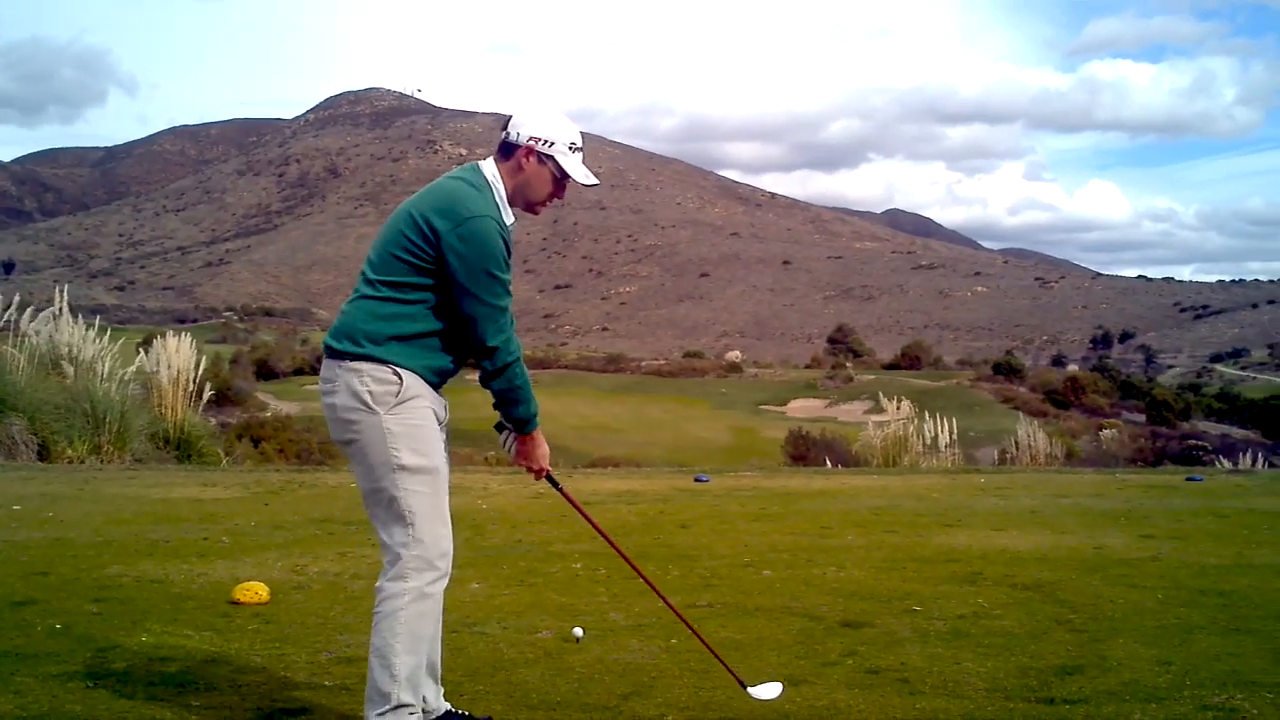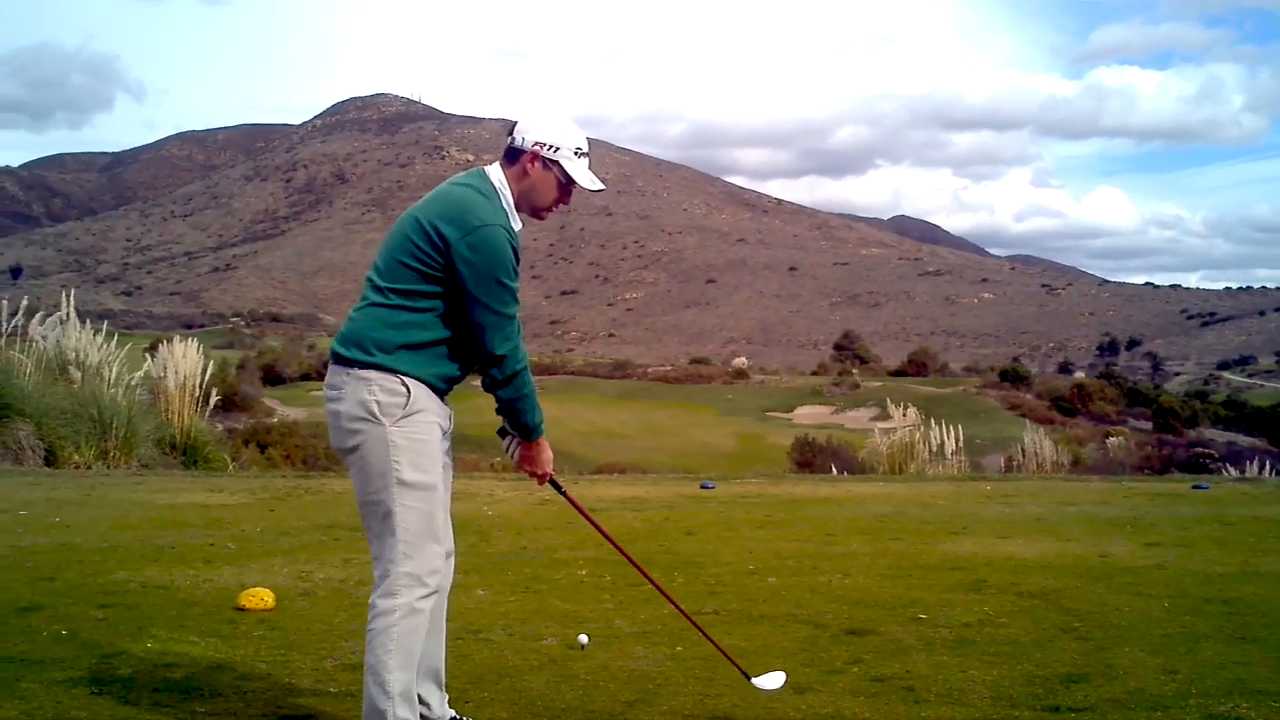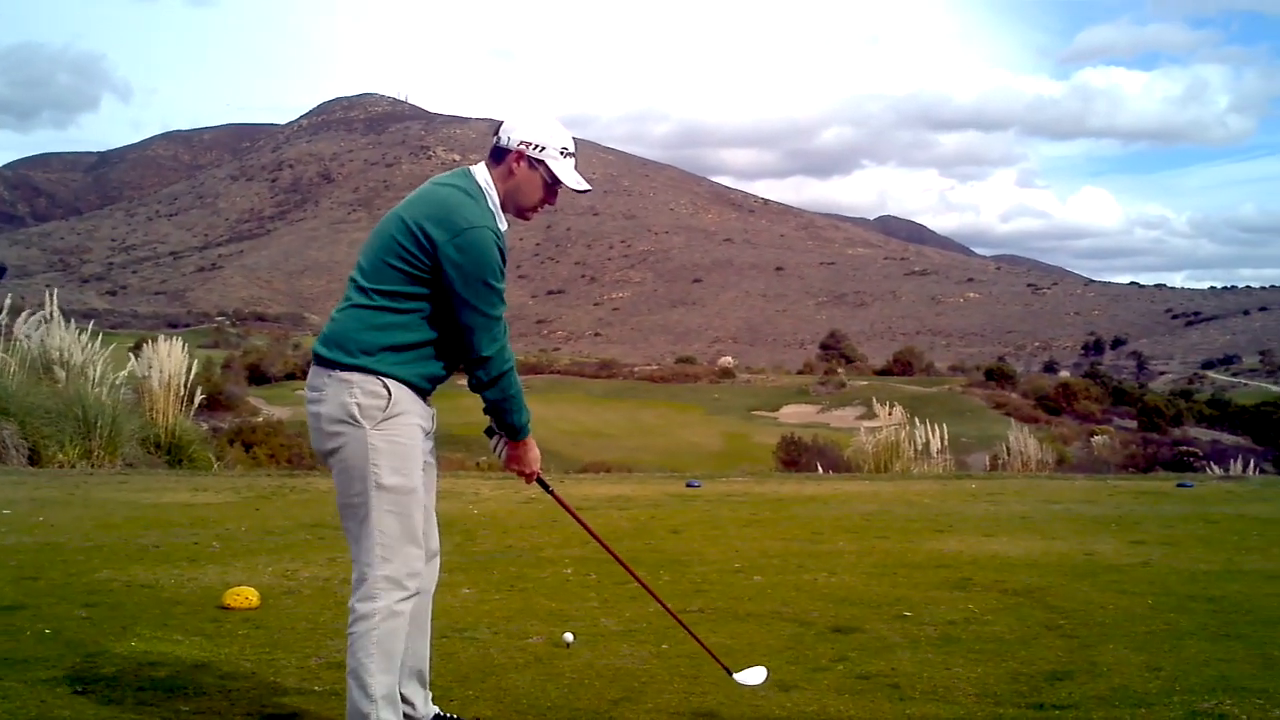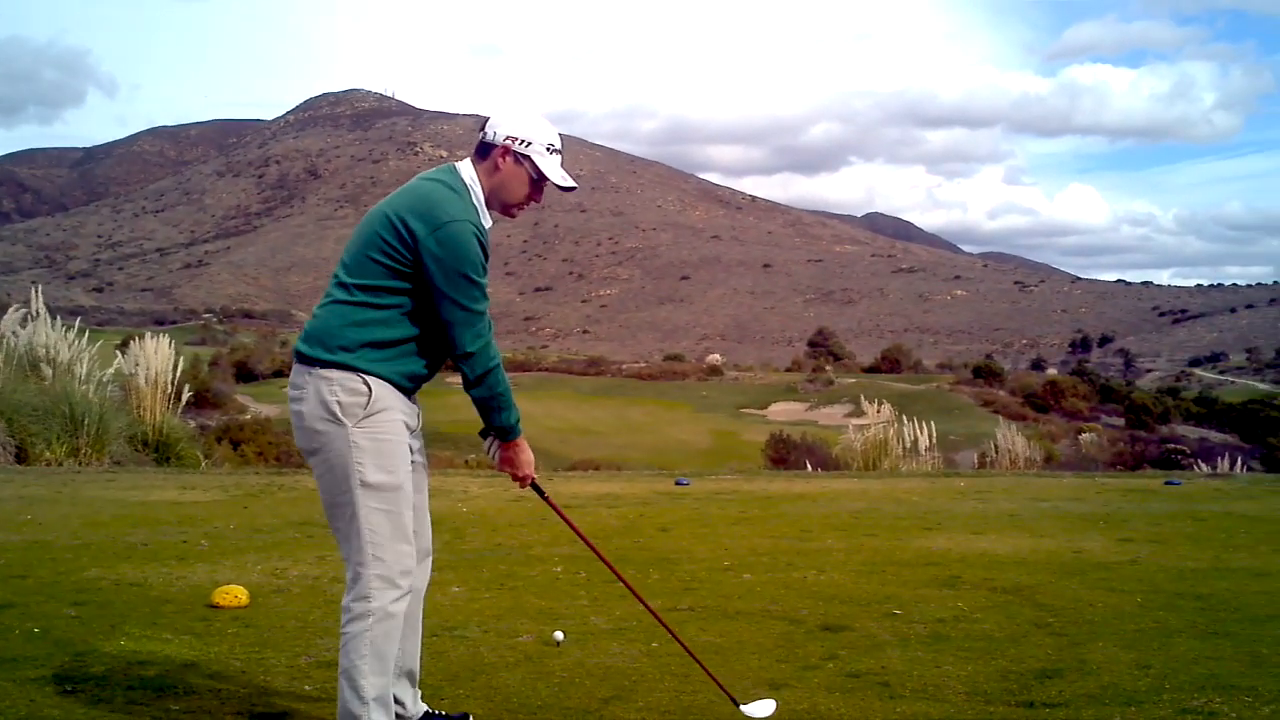
dt=0.1s
person 1, frame 1
left shoulder: (470, 196)
right shoulder: (472, 215)
left elbow: (479, 328)
right elbow: (492, 336)
left wrist: (510, 412)
right wrist: (528, 427)
left hip: (401, 383)
right hip: (380, 383)
left knee: (424, 552)
right knee: (420, 555)
person 1, frame 2
left shoulder: (476, 199)
right shoulder: (480, 224)
left elbow: (490, 334)
right elbow: (499, 344)
left wrist: (514, 418)
right wrist: (534, 435)
left hip: (407, 393)
right hip: (384, 393)
left knee: (432, 562)
right knee: (410, 571)
person 1, frame 3
left shoulder: (461, 199)
right shoulder: (467, 225)
left elbow: (477, 336)
right elbow: (486, 346)
left wrist: (500, 417)
right wrist: (520, 434)
left hip: (389, 393)
right hip: (366, 394)
left knee: (417, 562)
right knee: (391, 573)
person 1, frame 4
left shoulder: (463, 212)
right shoulder: (445, 216)
left elbow: (474, 330)
right elbow: (472, 343)
left wrist: (497, 421)
right wrist: (511, 433)
left hip: (385, 395)
right hip: (348, 392)
left knee: (409, 559)
right knee: (383, 573)
